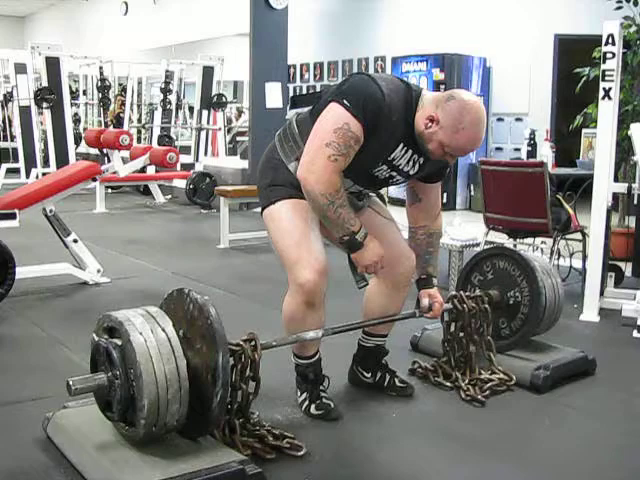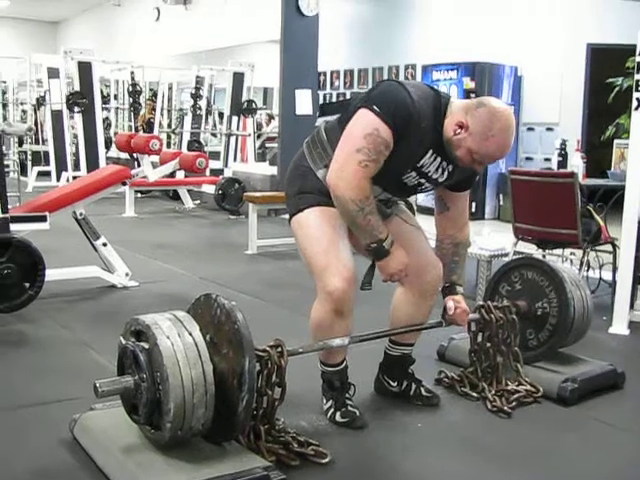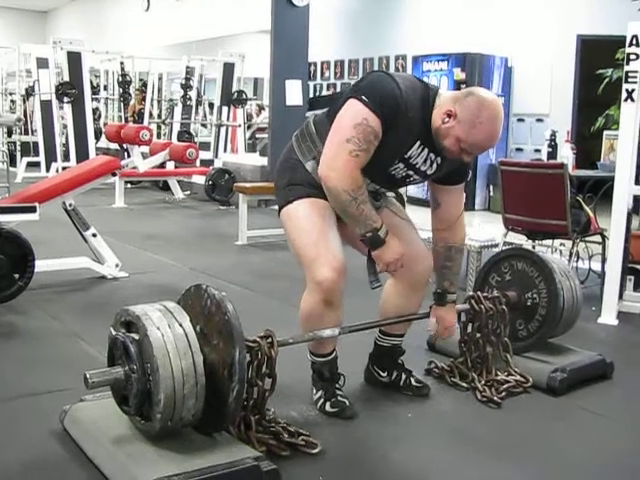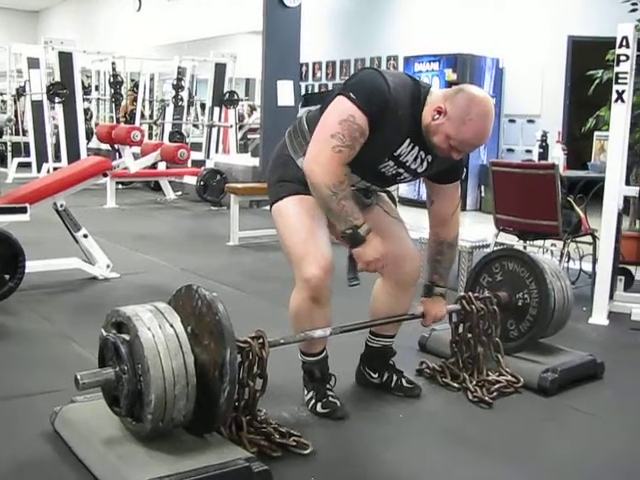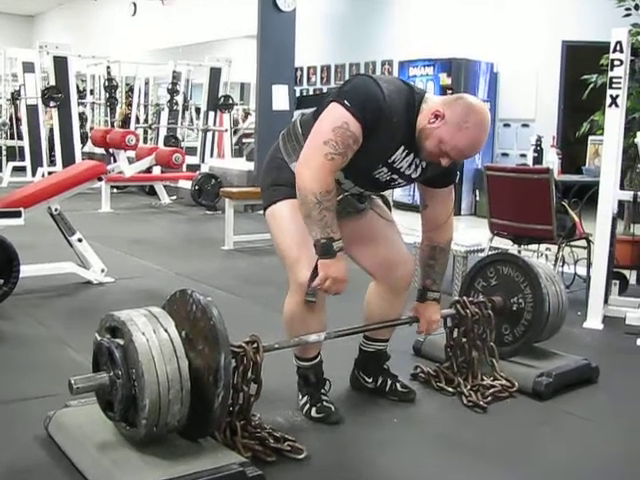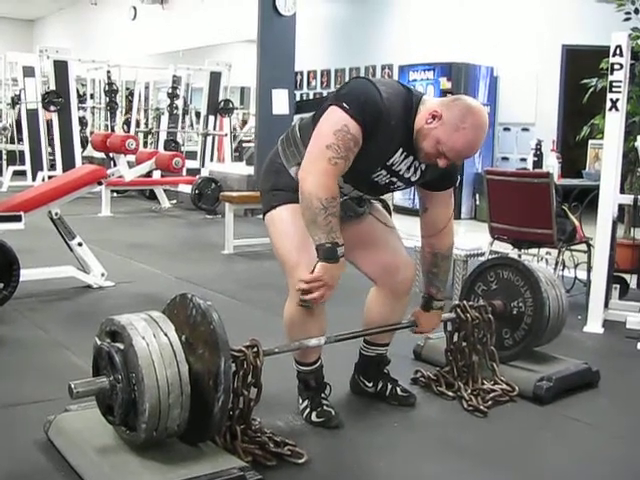
dt=0.3s
person 1, frame 1
left shoulder: (434, 153)
right shoulder: (371, 97)
left elbow: (426, 218)
right elbow: (314, 174)
left wrist: (426, 280)
right wrist: (357, 241)
left hip: (346, 187)
right hip: (292, 177)
left knee: (401, 265)
right knee: (309, 277)
left ankle: (368, 365)
right ankle: (309, 380)
person 1, frame 2
left shoulder: (464, 162)
right shoulder: (400, 104)
left elbow: (453, 228)
right elbow: (343, 180)
left wrist: (452, 288)
right wrist: (383, 248)
left hip: (374, 196)
right hip: (320, 184)
left knee: (427, 274)
right knee: (338, 285)
left ankle: (394, 373)
right ankle: (335, 387)
person 1, frame 3
left shoulder: (454, 158)
right shoulder: (388, 95)
left elbow: (449, 226)
right elbow: (335, 172)
left wrist: (446, 299)
right wrist: (378, 238)
left hip: (365, 190)
right hip: (309, 176)
left knee: (419, 265)
right knee: (328, 276)
left ankle: (384, 364)
right ankle: (325, 378)
person 1, frame 4
left shoulder: (448, 156)
right shoulder: (378, 92)
left elbow: (445, 222)
right elbow: (320, 166)
left wrist: (435, 292)
right wrist: (359, 236)
left hip: (357, 188)
right hip: (301, 174)
left knee: (406, 265)
right knee: (316, 273)
left ankle: (375, 364)
right ankle: (316, 378)
person 1, frame 5
left shoulder: (441, 161)
right shoulder: (373, 99)
left elbow: (437, 227)
right elbow: (312, 172)
left wrist: (430, 297)
right wrist: (330, 252)
left hip: (349, 192)
right hip: (294, 178)
left knee: (400, 270)
right knee: (310, 278)
left ankle: (369, 369)
right ankle: (310, 383)
person 1, frame 6
left shoulder: (442, 163)
right shoulder: (370, 101)
left elbow: (438, 233)
right elbow: (316, 178)
left wrist: (433, 304)
right wrist: (331, 257)
left hip: (351, 197)
right hip: (294, 182)
left knee: (400, 275)
right knee: (310, 285)
left ankle: (370, 373)
right ankle: (311, 387)
